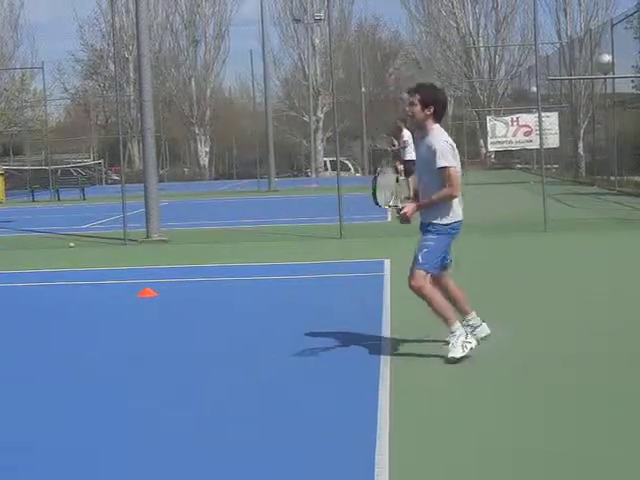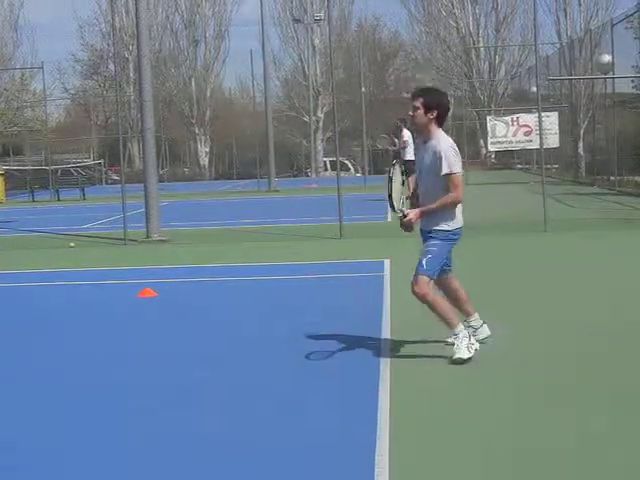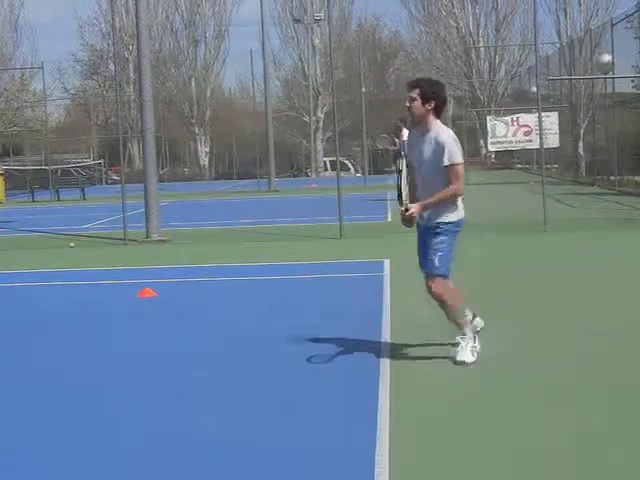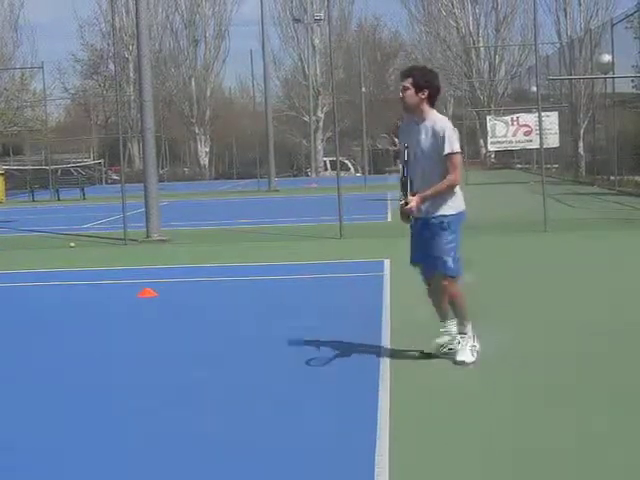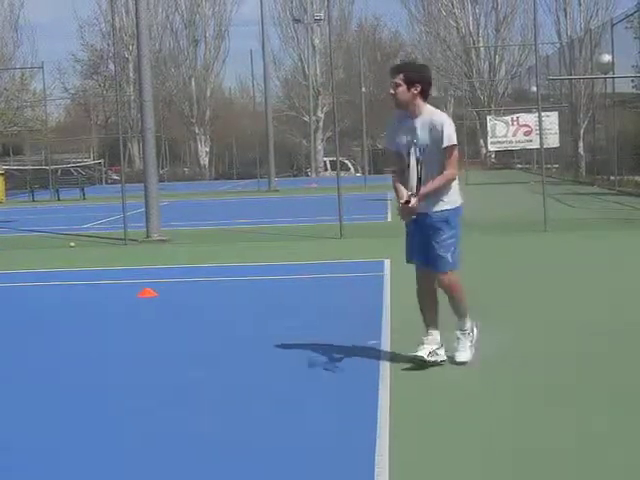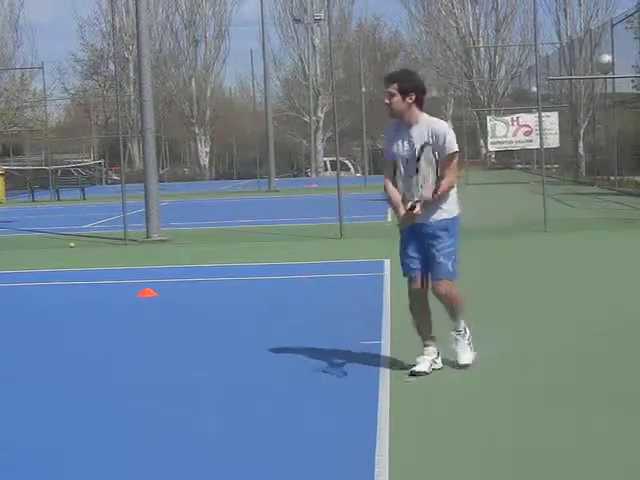
dt=0.1s
person 1, frame 1
left shoulder: (440, 143)
right shoulder: (421, 138)
left elbow: (453, 189)
left wrist: (416, 205)
right wrist: (412, 205)
left hip: (442, 223)
right hip: (431, 222)
left knee: (418, 281)
right knee: (439, 277)
left ankle: (459, 334)
right ankle: (473, 323)
person 1, frame 2
left shoulder: (444, 148)
right shoulder: (420, 142)
left elbow: (456, 195)
left wrist: (420, 212)
right wrist: (412, 210)
left hip: (443, 228)
right hip: (432, 226)
left knee: (421, 287)
right knee: (443, 279)
left ankle: (463, 335)
right ankle: (476, 324)
person 1, frame 3
left shoulder: (445, 139)
right shoulder: (414, 135)
left elbow: (457, 187)
left wrist: (421, 206)
right wrist: (410, 208)
left hip: (445, 222)
right hip: (425, 221)
left knee: (436, 286)
right knee: (436, 278)
left ankle: (468, 337)
right ankle: (470, 318)
person 1, frame 4
left shoulder: (442, 127)
right shoulder: (407, 125)
left elbow: (454, 177)
left wrist: (420, 198)
right wrist: (408, 201)
left hip: (445, 214)
right hip: (422, 215)
left knee: (446, 281)
right knee: (429, 276)
left ankle: (467, 335)
right ankle: (449, 327)
person 1, frame 5
left shoulder: (440, 121)
right shoulder: (397, 122)
left elbow: (450, 171)
left wrist: (420, 196)
right wrist: (402, 198)
left hip: (444, 210)
right hip: (415, 213)
left knee: (445, 277)
right knee: (423, 275)
left ankle: (466, 329)
right ankle: (433, 340)
person 1, frame 6
left shoulder: (439, 130)
right shoulder: (391, 132)
left elbow: (450, 179)
right elbow: (389, 179)
left wrist: (422, 205)
right wrist: (400, 209)
left hip: (441, 220)
right hip: (411, 223)
left knee: (442, 287)
right knee: (415, 288)
left ankle: (461, 330)
right ankle: (430, 352)
